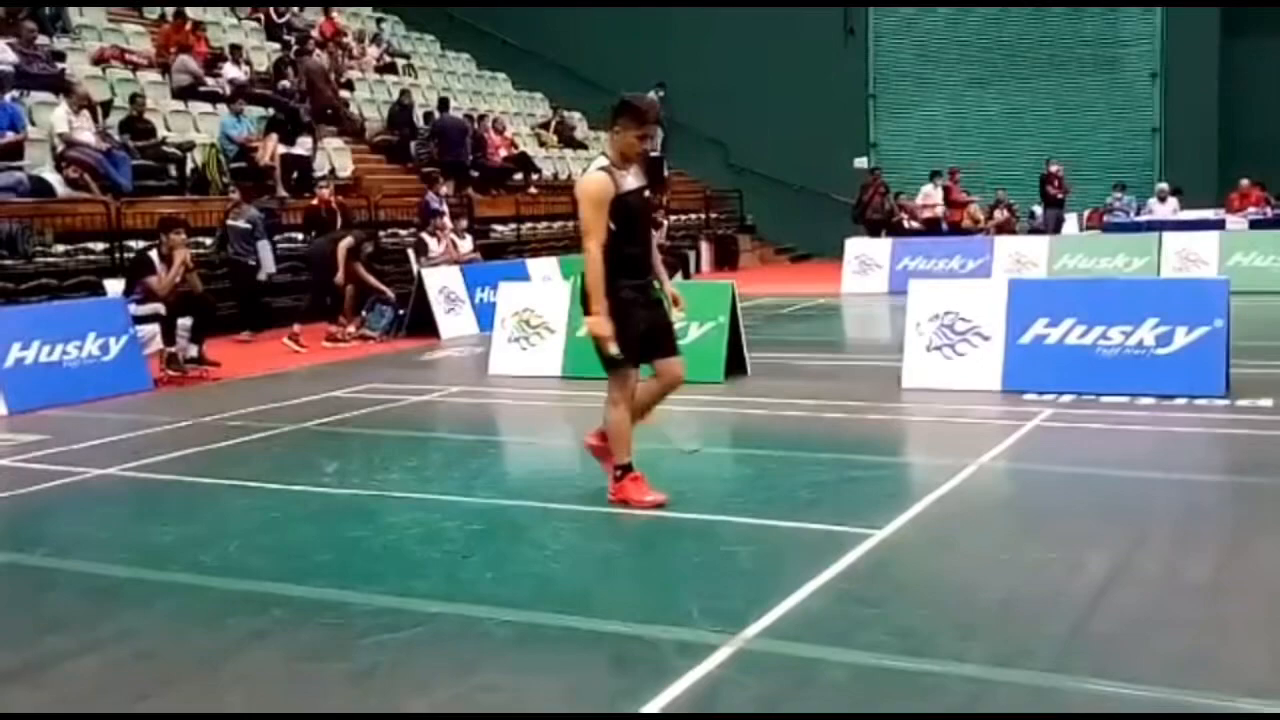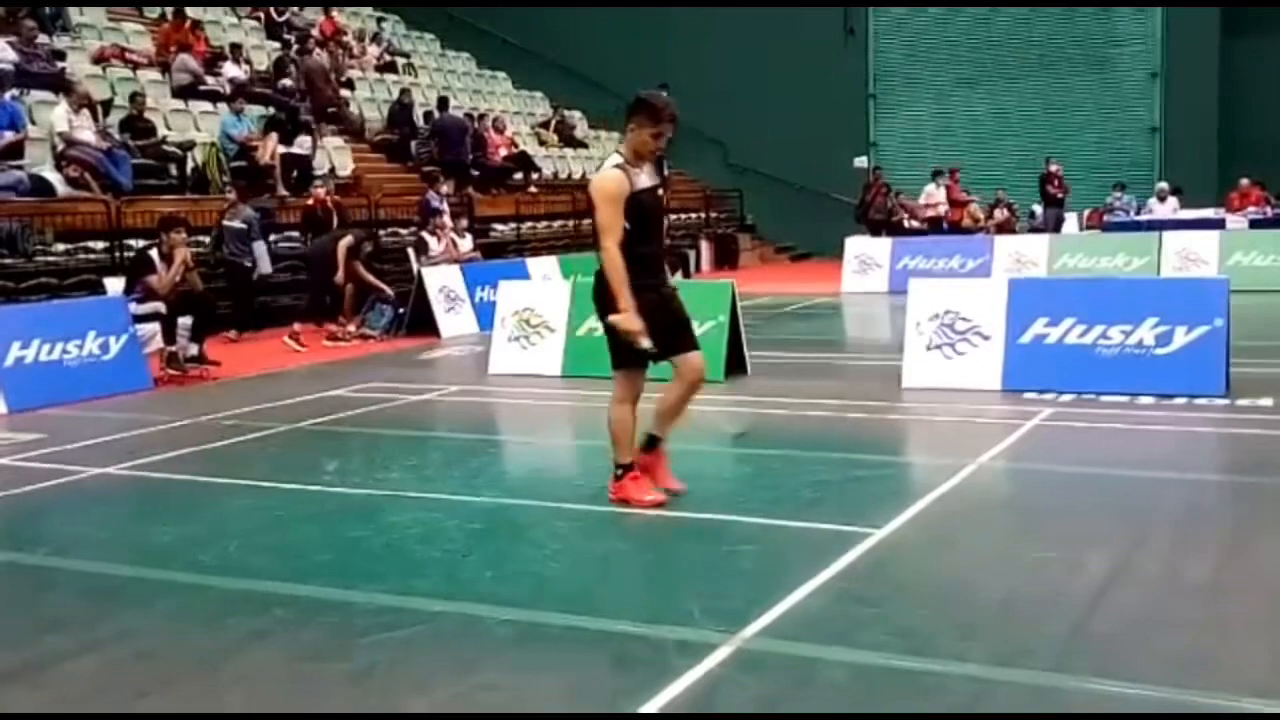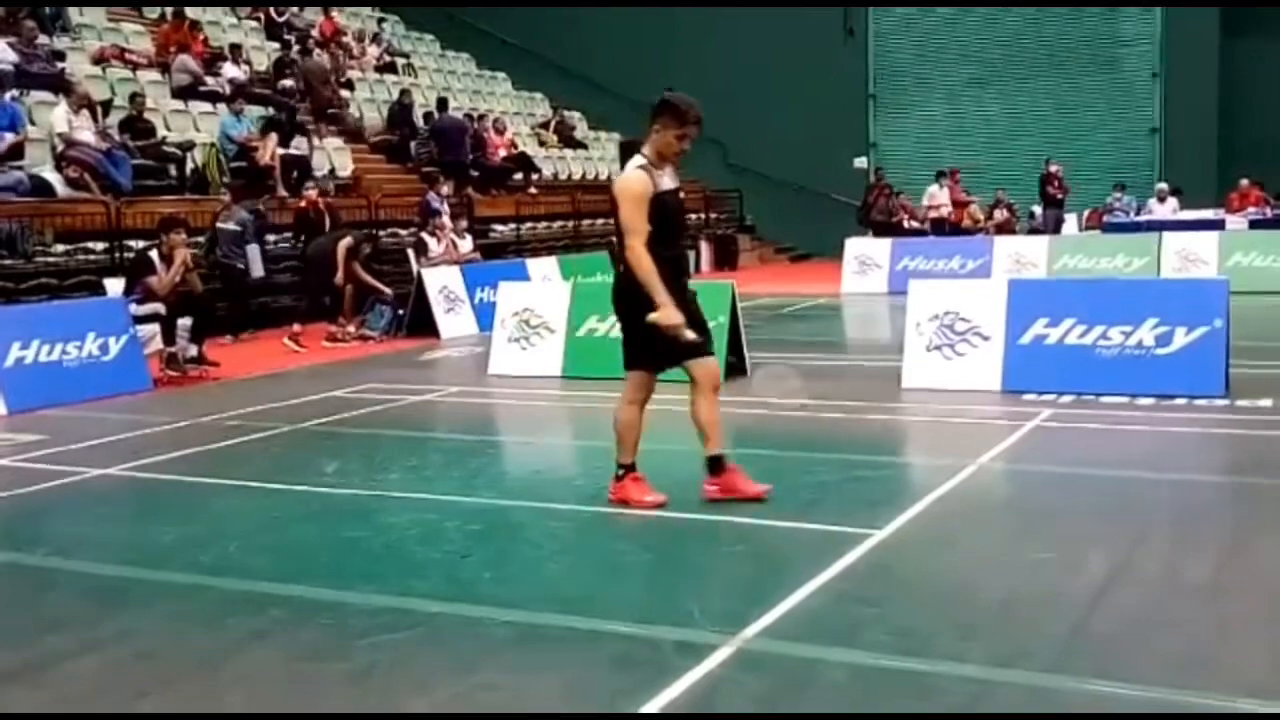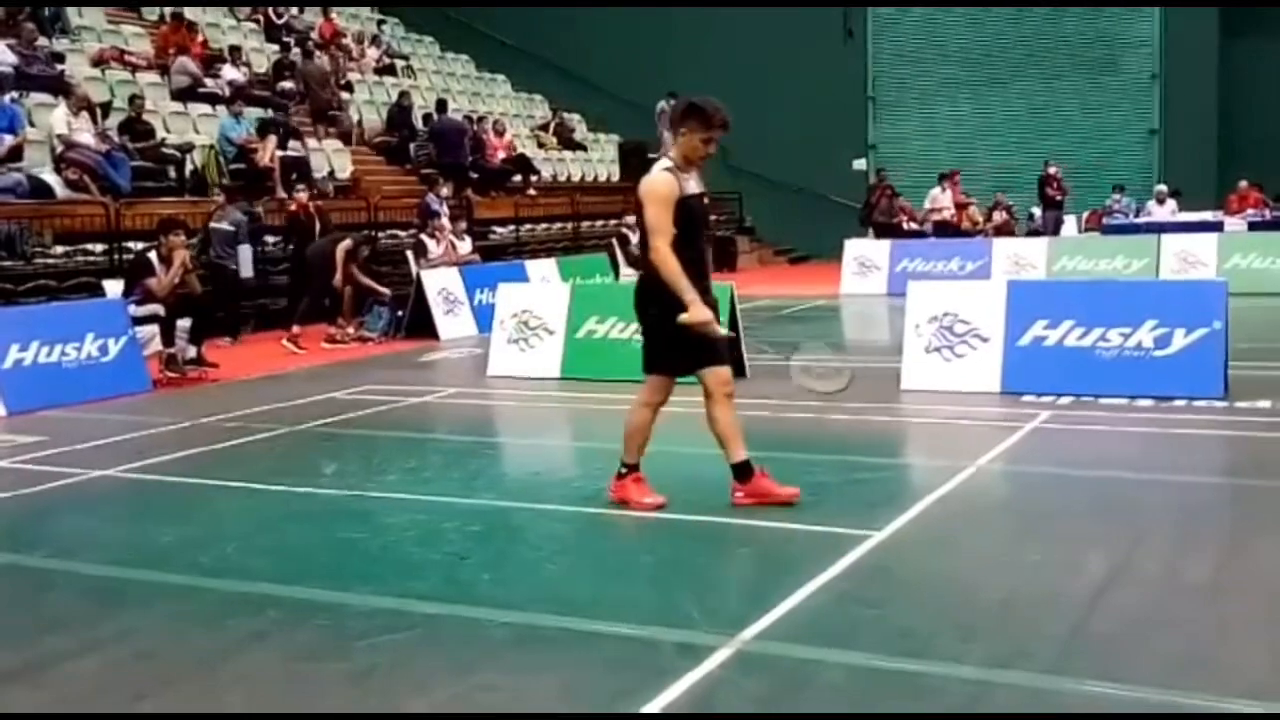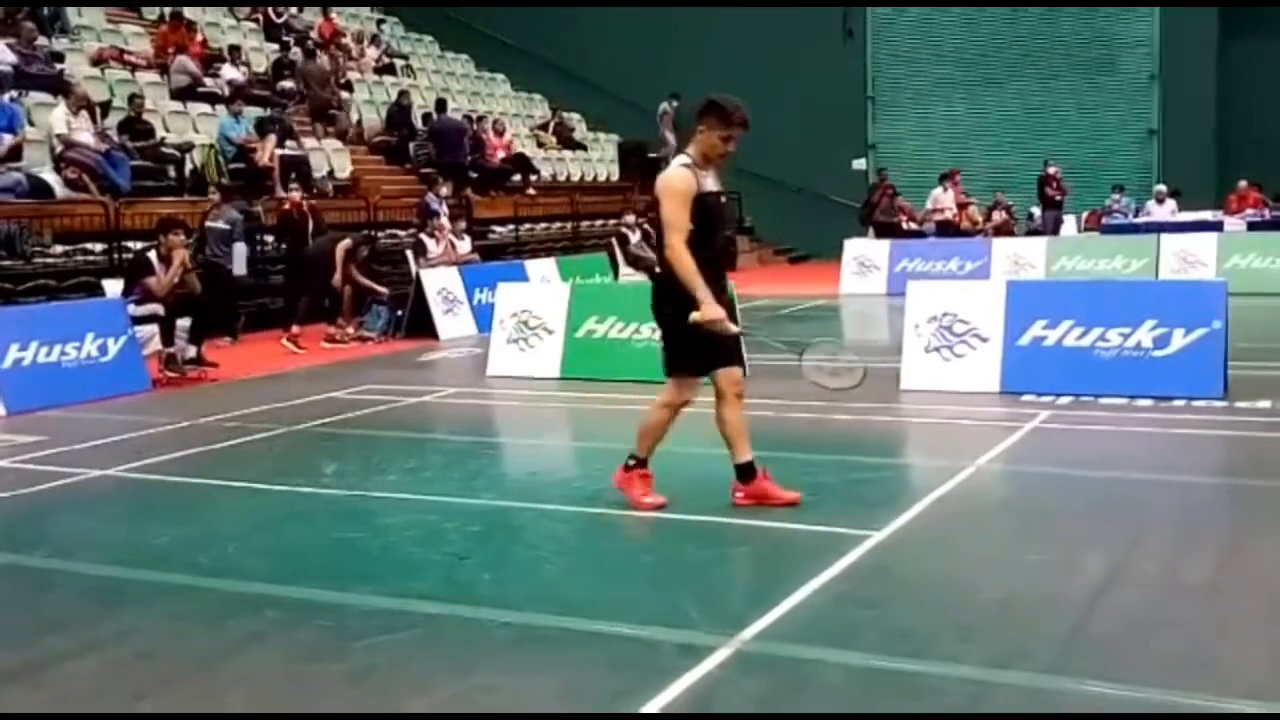
dt=0.1s
person 1, frame 1
left shoulder: (638, 171)
right shoulder: (597, 181)
right elbow: (593, 250)
left wrist: (664, 281)
right wrist: (599, 314)
left hip: (645, 290)
right hip: (613, 296)
left knee: (671, 374)
right knee: (623, 387)
left ankle: (606, 438)
right ankle: (621, 476)
person 1, frame 2
left shoulder: (650, 169)
right shoulder: (612, 178)
right elbow: (610, 248)
left wrist: (665, 283)
right wrist: (626, 309)
left hip: (657, 288)
right hip: (627, 295)
left knee: (693, 370)
right knee: (628, 387)
left ankle: (651, 451)
right ankle: (624, 477)
person 1, frame 3
left shoulder: (671, 172)
right shoulder: (635, 179)
right elbow: (635, 248)
right wrist: (662, 305)
left hip: (679, 291)
right hip: (644, 298)
left knee: (708, 378)
right knee: (639, 390)
left ankle: (719, 473)
right ankle: (624, 479)
person 1, frame 4
left shoulder: (693, 176)
right shoulder: (660, 181)
right elbow: (659, 250)
right wrist: (692, 304)
left hip: (698, 296)
right hip: (666, 302)
left knee: (721, 387)
right knee: (655, 393)
left ankle: (746, 480)
right ankle: (626, 478)
person 1, frame 5
left shoulder: (711, 175)
right shoulder: (678, 177)
right elbow: (675, 247)
right wrist: (705, 302)
left hip: (714, 298)
right hip: (685, 302)
left knee: (733, 386)
right knee: (679, 393)
left ankle: (748, 479)
right ankle: (632, 471)
